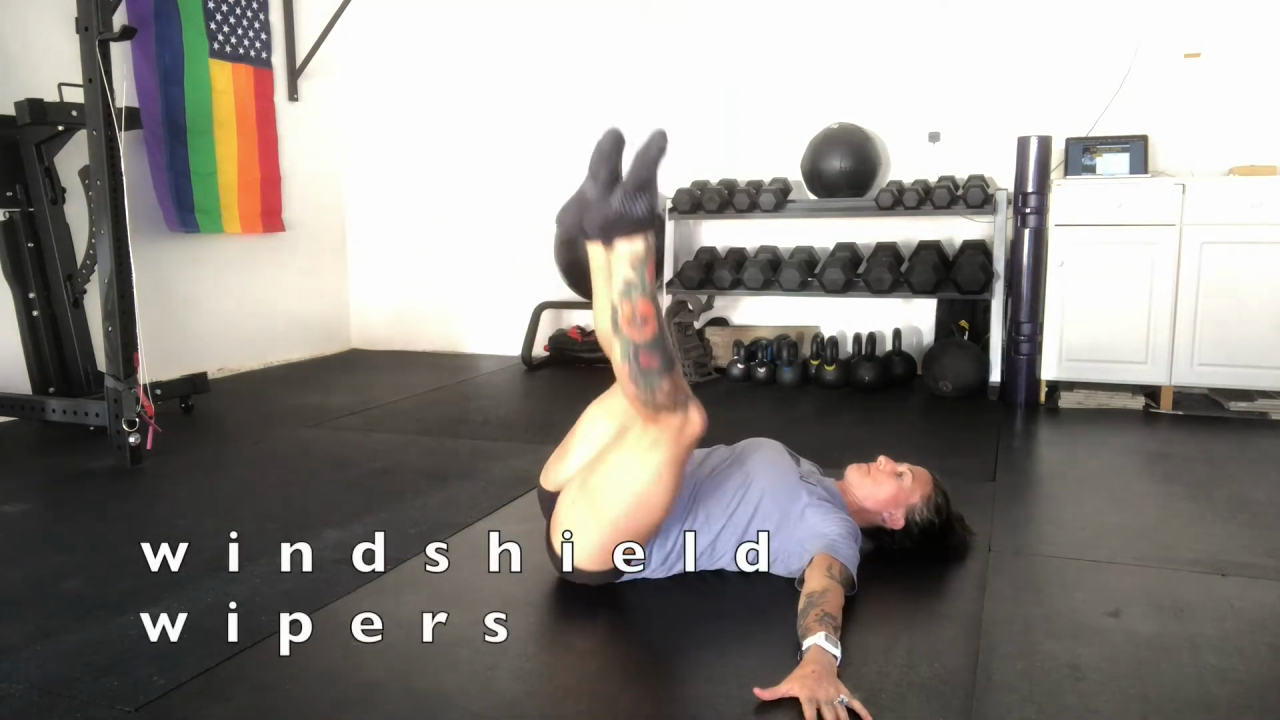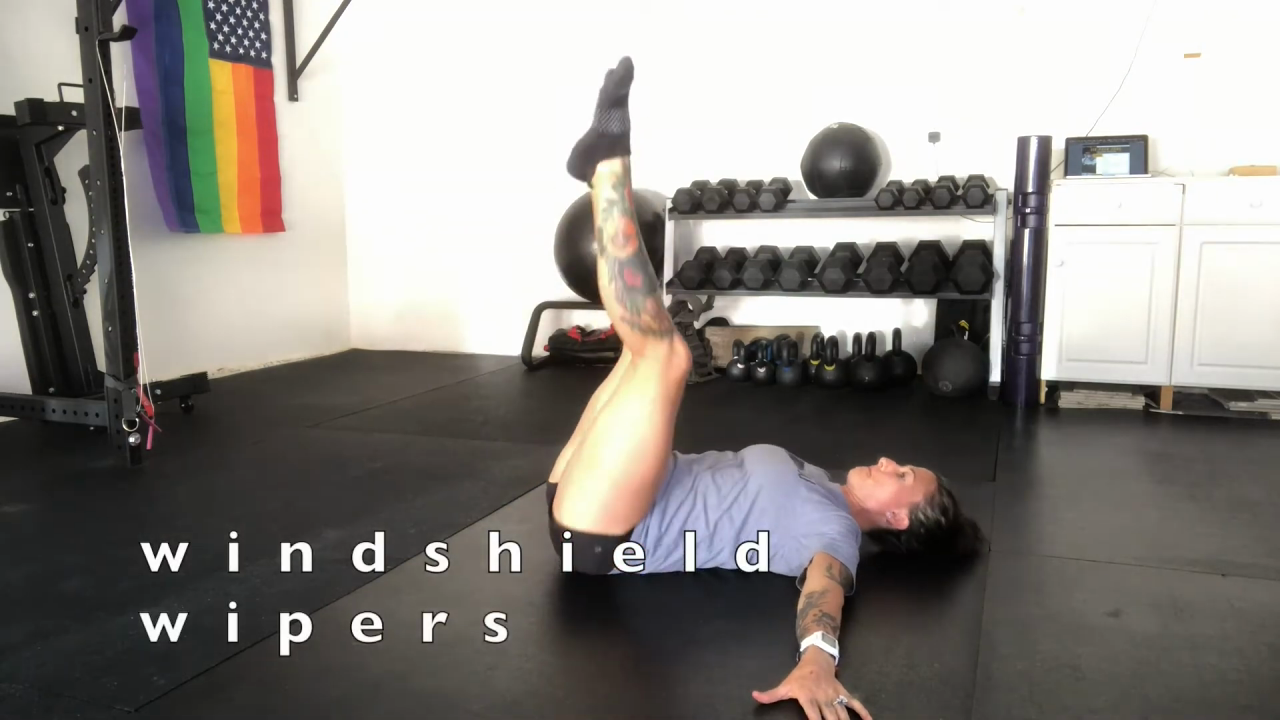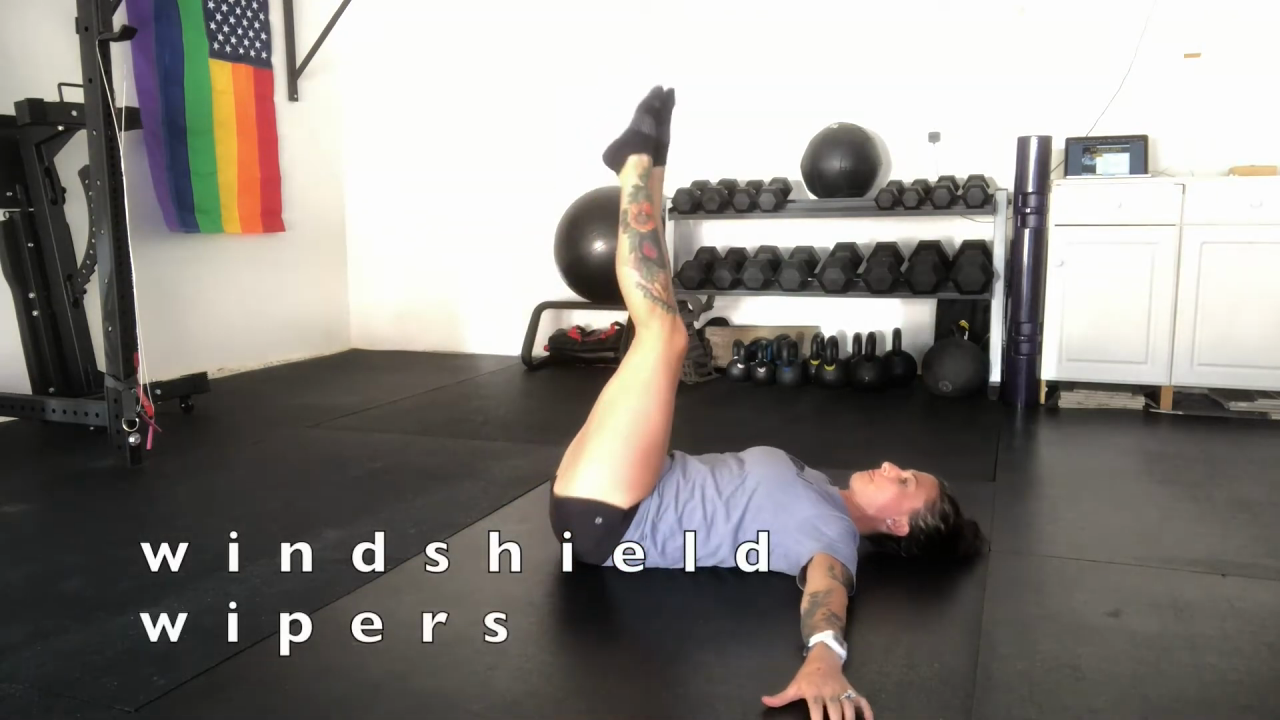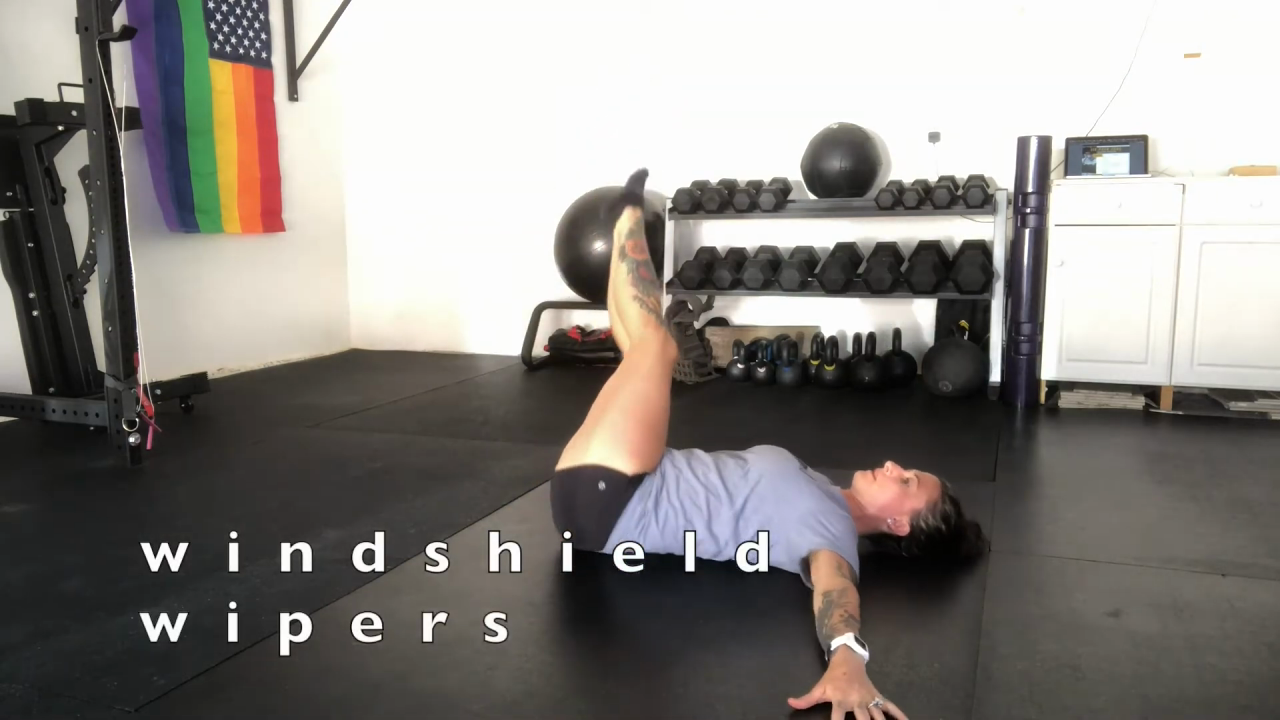
dt=0.3s
person 1, frame 1
left shoulder: (834, 530)
right shoulder: (804, 478)
left elbow: (823, 593)
left wrist: (819, 660)
left hip: (585, 539)
left knee: (677, 414)
left ankle: (626, 231)
right ankle: (603, 229)
person 1, frame 2
left shoulder: (835, 531)
right shoulder: (815, 482)
left elbow: (823, 591)
left wrist: (817, 660)
left hip: (596, 532)
right hip: (584, 509)
left knee: (665, 352)
right knee: (649, 347)
person 1, frame 3
left shoulder: (833, 534)
right shoulder: (817, 489)
left elbow: (827, 592)
left wrist: (823, 658)
left hip: (600, 518)
left knee: (663, 328)
person 1, frame 4
left shoulder: (833, 529)
right shoulder: (822, 494)
left elbow: (835, 585)
left wrist: (848, 657)
left hip: (599, 502)
left knee: (652, 343)
